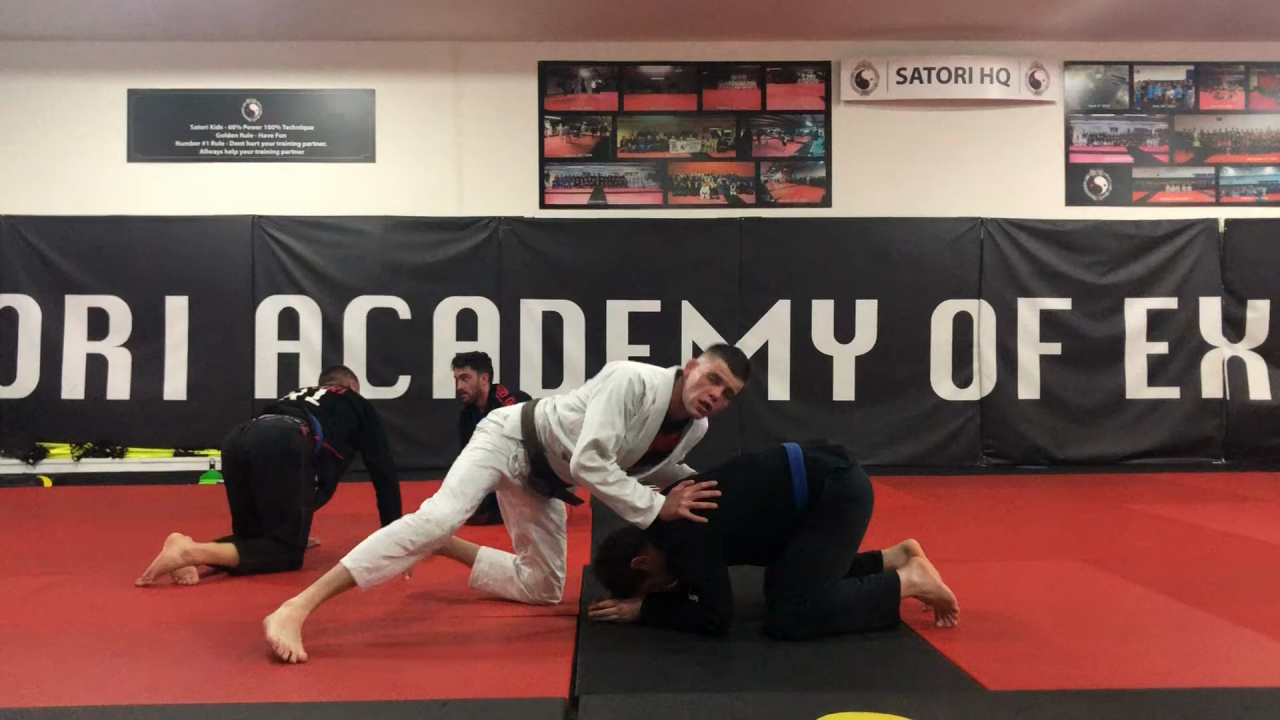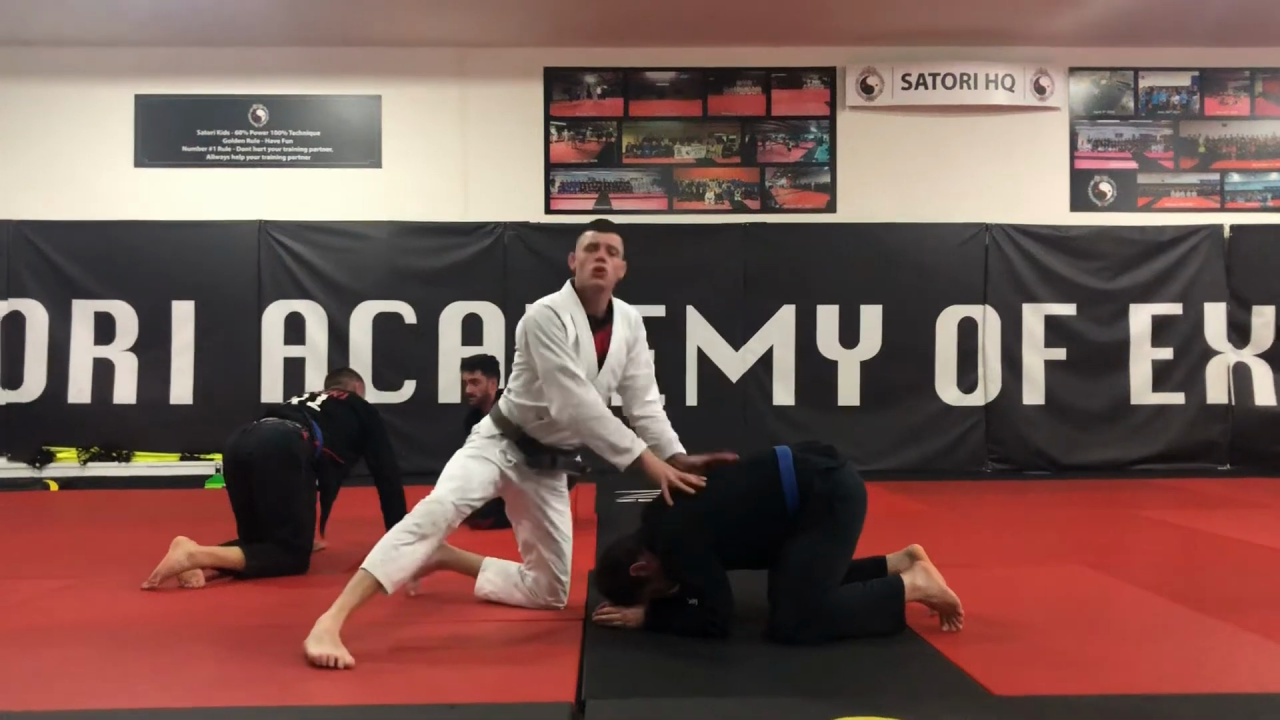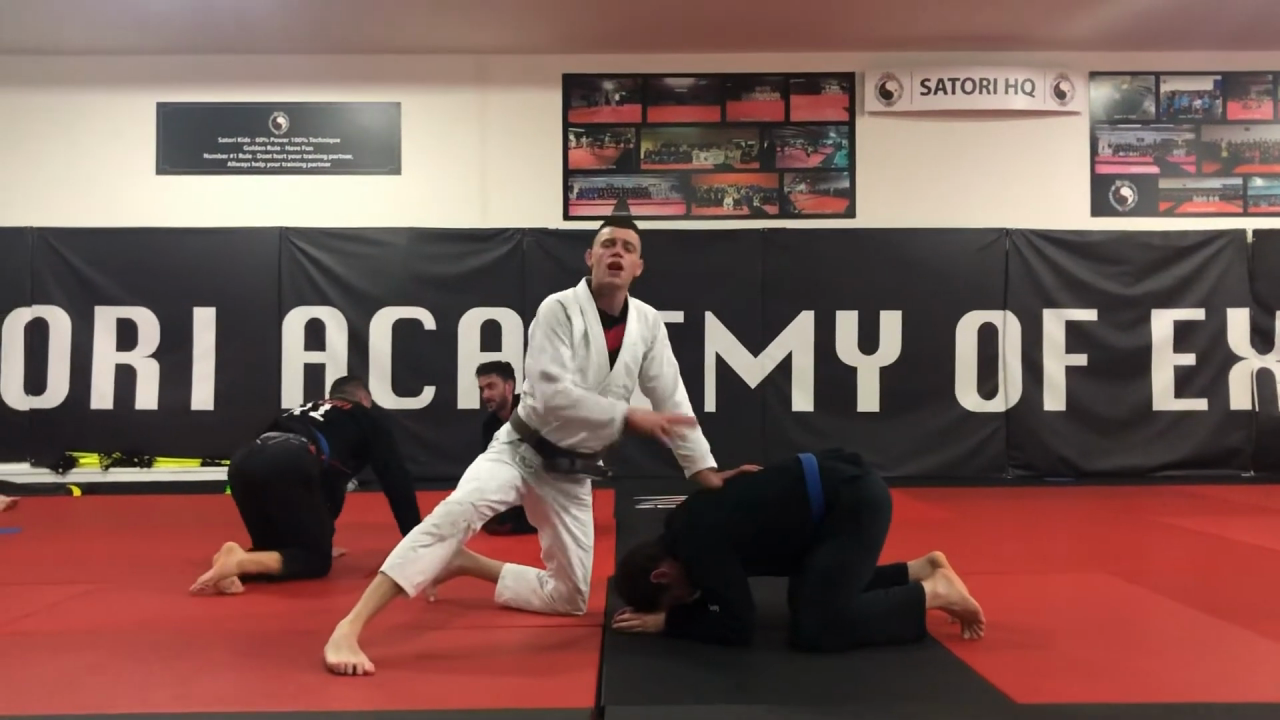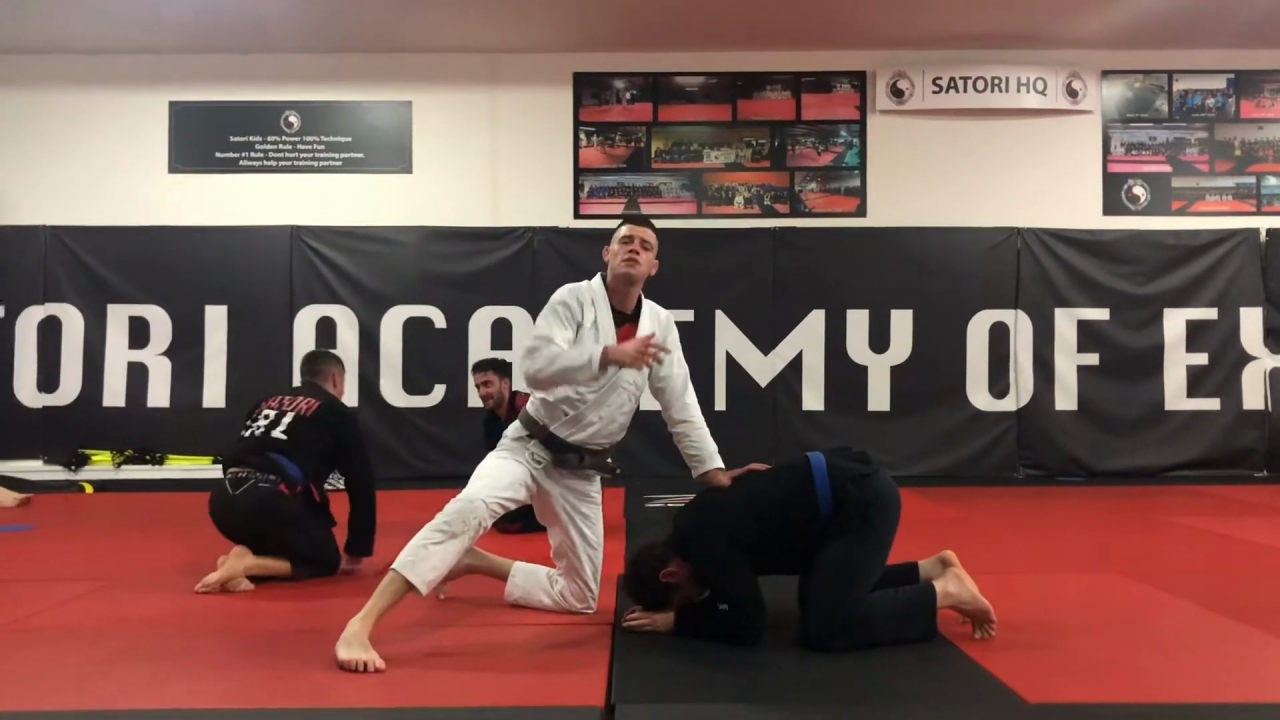
dt=0.7s
person 1, frame 1
left shoulder: (695, 427)
right shoulder: (631, 381)
left elbow: (651, 465)
right elbow: (590, 463)
left wrist: (692, 486)
right wrist: (657, 509)
left hip: (543, 476)
right hip: (512, 440)
left knee: (544, 589)
right knee: (441, 516)
left ankle: (441, 545)
right ankle: (296, 609)
person 1, frame 2
left shoulder: (629, 322)
right shoulder: (546, 314)
left elbow: (642, 402)
right elbow: (577, 404)
left wrist: (678, 459)
right wrist: (646, 459)
left hip: (547, 463)
right hip: (501, 441)
left knee: (550, 590)
right knee: (441, 507)
left ankle: (443, 558)
right ankle: (331, 622)
person 1, frame 3
left shoulder: (648, 323)
right shoulder: (560, 309)
left elbow: (671, 400)
right elbow: (553, 396)
left wrist: (705, 468)
right wrist: (630, 416)
left hip: (573, 470)
right hip: (523, 449)
left knee: (570, 598)
right knee: (459, 512)
left ankle: (463, 564)
right ankle: (350, 628)
person 1, frame 4
left shoulder: (660, 323)
right shoulder: (573, 299)
left elbow: (681, 405)
right elbow: (536, 367)
left wrist: (714, 472)
right wrist: (609, 355)
left hip: (581, 470)
right hip: (532, 447)
left knee: (580, 598)
right knee: (469, 510)
left ankle: (473, 562)
right ankle: (360, 626)
person 2, frame 1
left shoulder: (682, 535)
right shoulder: (667, 516)
left elbow: (715, 617)
right elbow: (697, 585)
left wrist: (642, 608)
right wrist: (648, 597)
left hip: (838, 492)
right hip: (825, 480)
left knee: (788, 617)
right knee: (784, 584)
left ankle: (909, 580)
right ankle: (897, 557)
person 2, frame 2
left shoulder: (675, 540)
right shoulder: (662, 522)
left elbow: (717, 620)
right elbow: (703, 589)
left wrist: (645, 614)
right wrist: (650, 602)
left hip: (830, 492)
right hip: (817, 482)
left knee: (792, 620)
right knee: (789, 588)
left ankle: (912, 585)
right ankle: (901, 562)
person 2, frame 3
left shoulder: (699, 544)
right shoulder: (686, 528)
left elbow: (738, 627)
right elbow: (723, 597)
left wrist: (665, 620)
right wrist: (674, 609)
left hip: (855, 500)
right hip: (842, 490)
left knee: (814, 629)
right knee: (807, 598)
left ankle: (933, 592)
right ankle: (922, 569)
person 2, frame 4
left shoulder: (704, 542)
right shoulder: (692, 527)
left elbow: (748, 625)
right elbow: (734, 595)
left wrist: (674, 618)
right wrist: (677, 607)
left hip: (863, 499)
right hip: (849, 487)
left knee: (824, 627)
right knee: (819, 596)
left ankle: (944, 592)
right ankle: (933, 568)
person 3, frame 1
left shoulder: (298, 397)
right shoulder: (359, 406)
right elbow: (383, 469)
left wrist: (295, 531)
left hip: (237, 440)
right hip: (281, 448)
left knee: (254, 535)
right knee: (286, 551)
left ankle: (194, 555)
right ankle: (190, 551)
person 3, frame 2
left shoulder: (305, 401)
right shoulder: (363, 411)
right elbow: (387, 474)
left wrist: (304, 534)
left hip: (239, 444)
right hip: (281, 451)
left knee: (261, 539)
right knee: (292, 555)
left ankle: (202, 561)
right ankle: (195, 555)
person 3, frame 3
left shoulder: (305, 411)
right shoulder: (367, 419)
right elbow: (396, 480)
left wrist: (320, 539)
left hip: (244, 462)
right hip: (289, 467)
left knee: (276, 547)
right knee: (316, 560)
left ankle: (234, 561)
right ankle: (240, 561)
person 3, frame 4
left shoulder: (267, 403)
right shoulder: (337, 413)
right elbow: (360, 483)
right wrist: (357, 549)
left hip: (225, 502)
right hip: (270, 503)
right knee: (326, 560)
left ankle: (243, 559)
right ankle: (247, 564)
